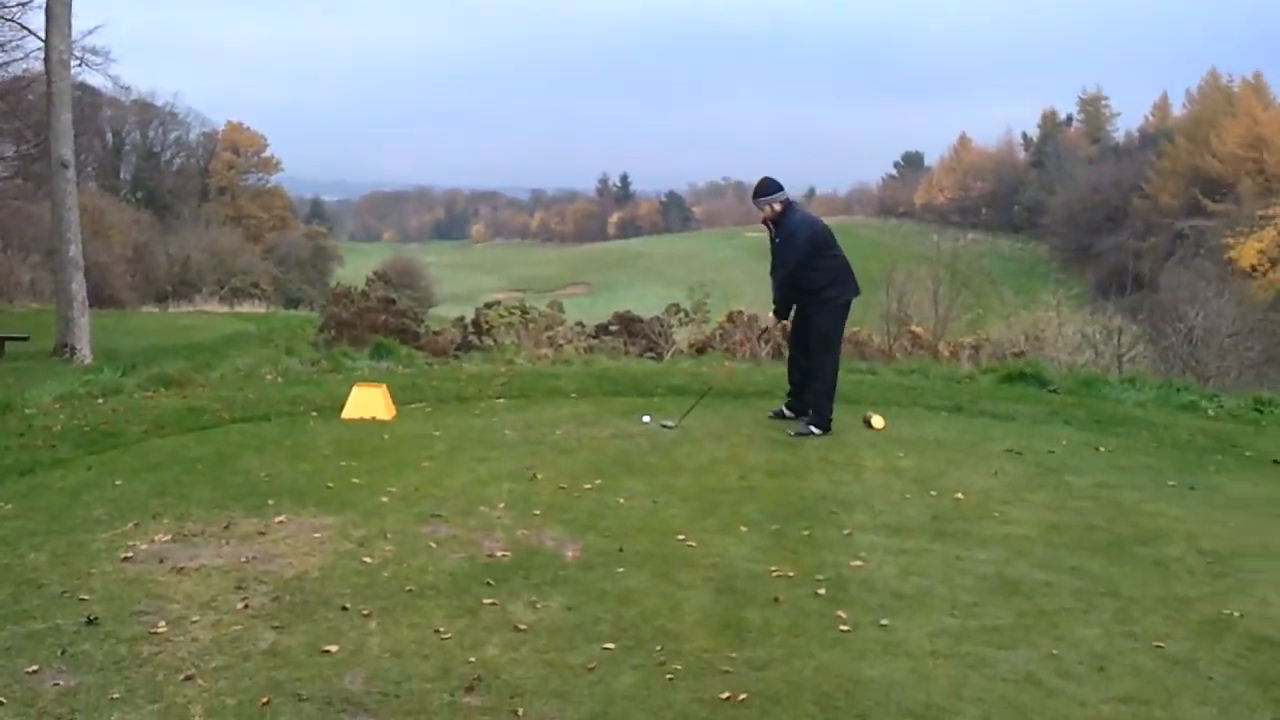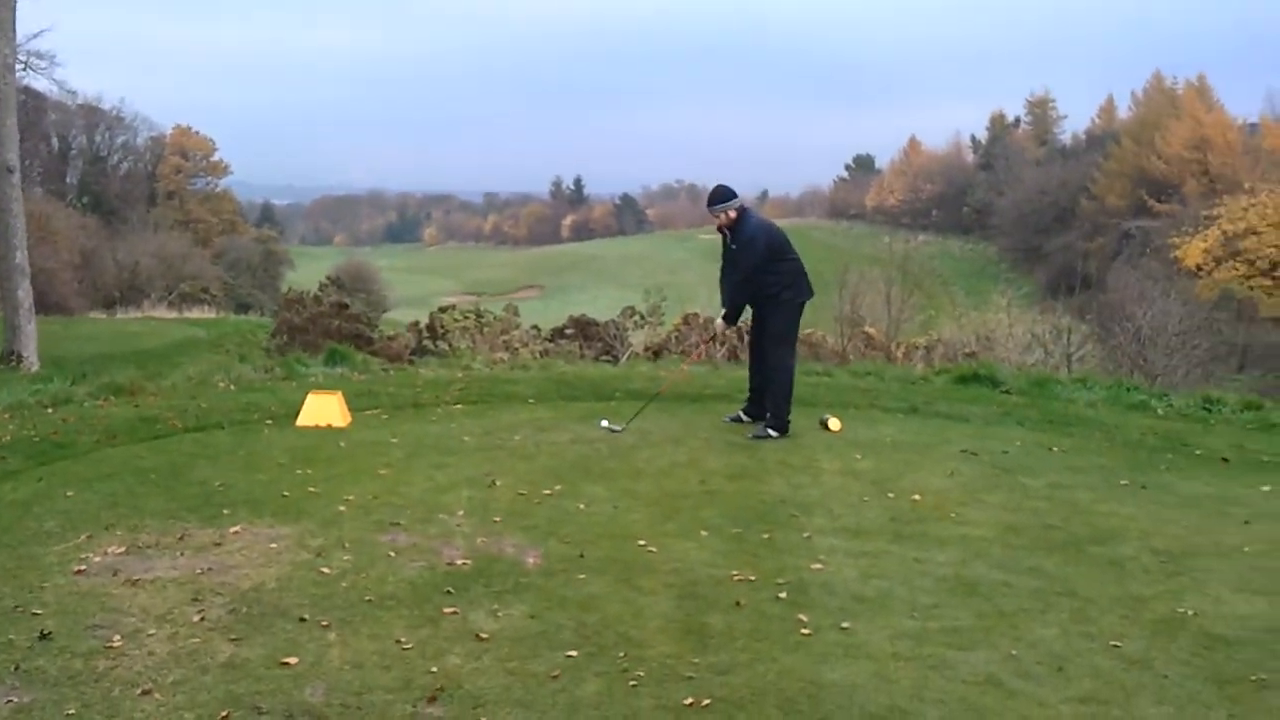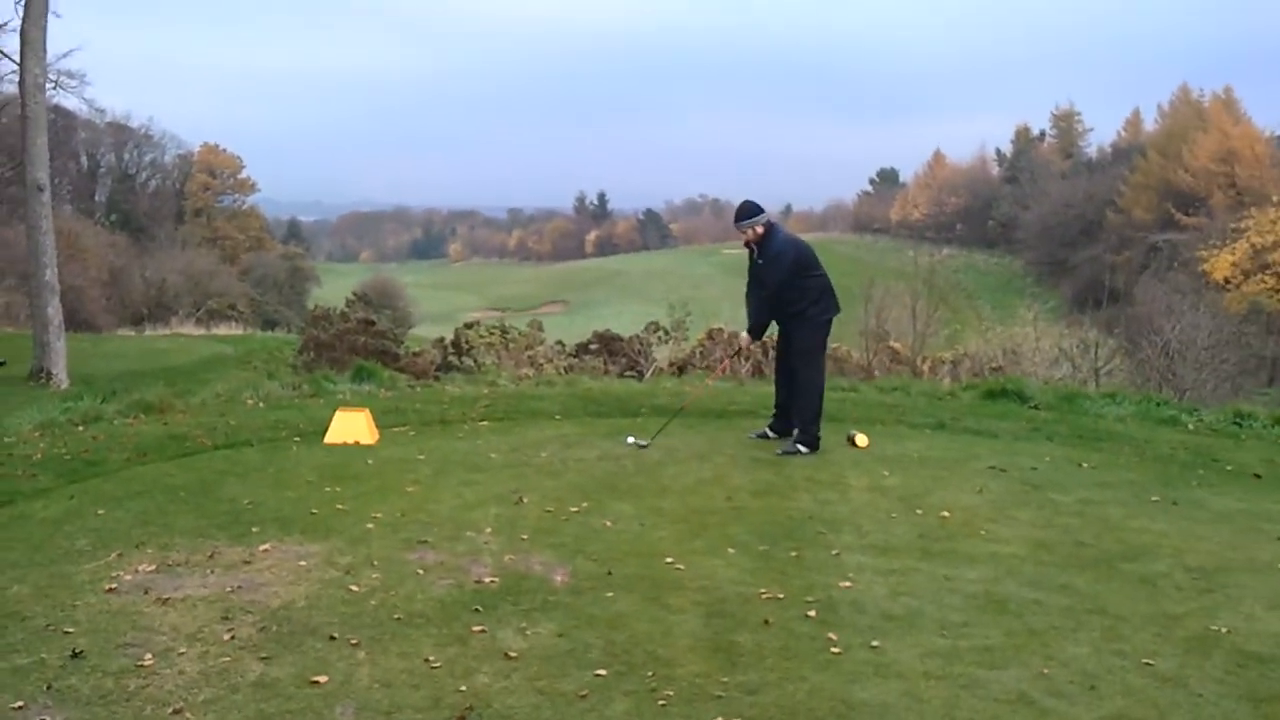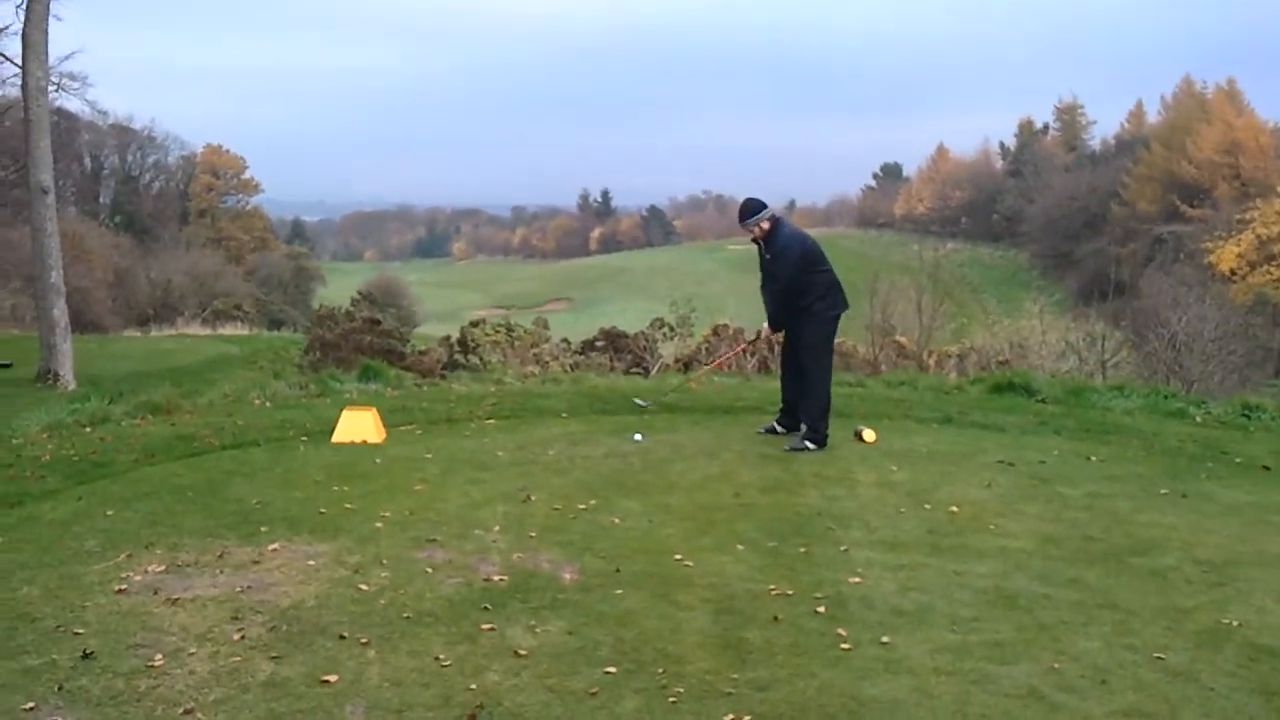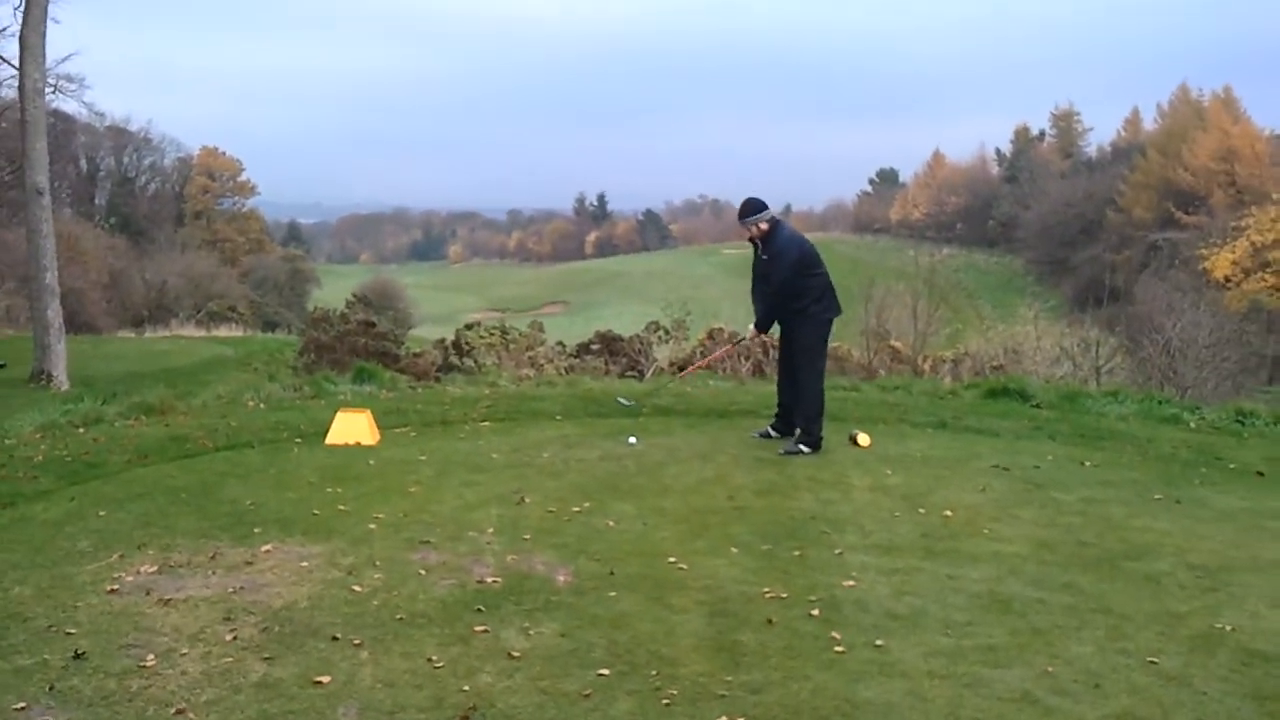
dt=0.2s
person 1, frame 1
left shoulder: (798, 226)
right shoulder: (779, 223)
left elbow: (789, 272)
right elbow: (779, 267)
left wrist: (779, 311)
right wrist: (779, 304)
left hip: (831, 293)
right hip: (810, 293)
left knee: (823, 354)
right knee: (798, 345)
left ankle: (819, 421)
right ankle: (798, 403)
person 1, frame 2
left shoulder: (755, 232)
right shoulder: (732, 230)
left elbow: (743, 279)
right elbow: (729, 271)
left wrist: (728, 317)
right wrist: (725, 308)
left hip: (786, 295)
right hip: (766, 296)
left knee: (778, 354)
right knee: (759, 350)
left ankle: (777, 422)
right ankle: (755, 409)
person 1, frame 3
left shoulder: (782, 247)
right shoulder: (760, 244)
left elbow: (771, 293)
right elbow: (756, 288)
left wrist: (753, 331)
right wrist: (752, 325)
left hip: (813, 312)
right hip: (792, 312)
left knee: (807, 371)
right knee: (785, 367)
left ankle: (807, 438)
right ankle: (782, 424)
person 1, frame 4
left shoulder: (788, 241)
right shoulder: (769, 239)
left elbow: (784, 288)
right elbow: (769, 283)
left wrist: (773, 324)
right wrist: (773, 319)
left hip: (820, 308)
right hip: (800, 308)
left knee: (815, 368)
right knee: (791, 362)
left ankle: (815, 435)
right ankle: (789, 420)
person 1, frame 5
left shoulder: (787, 244)
right shoulder: (764, 242)
left elbow: (777, 289)
right elbow: (761, 284)
left wrist: (760, 325)
right wrist: (760, 320)
left hip: (814, 311)
right hip: (794, 312)
left knee: (809, 371)
right knee: (788, 367)
left ankle: (809, 438)
right ankle: (784, 424)
